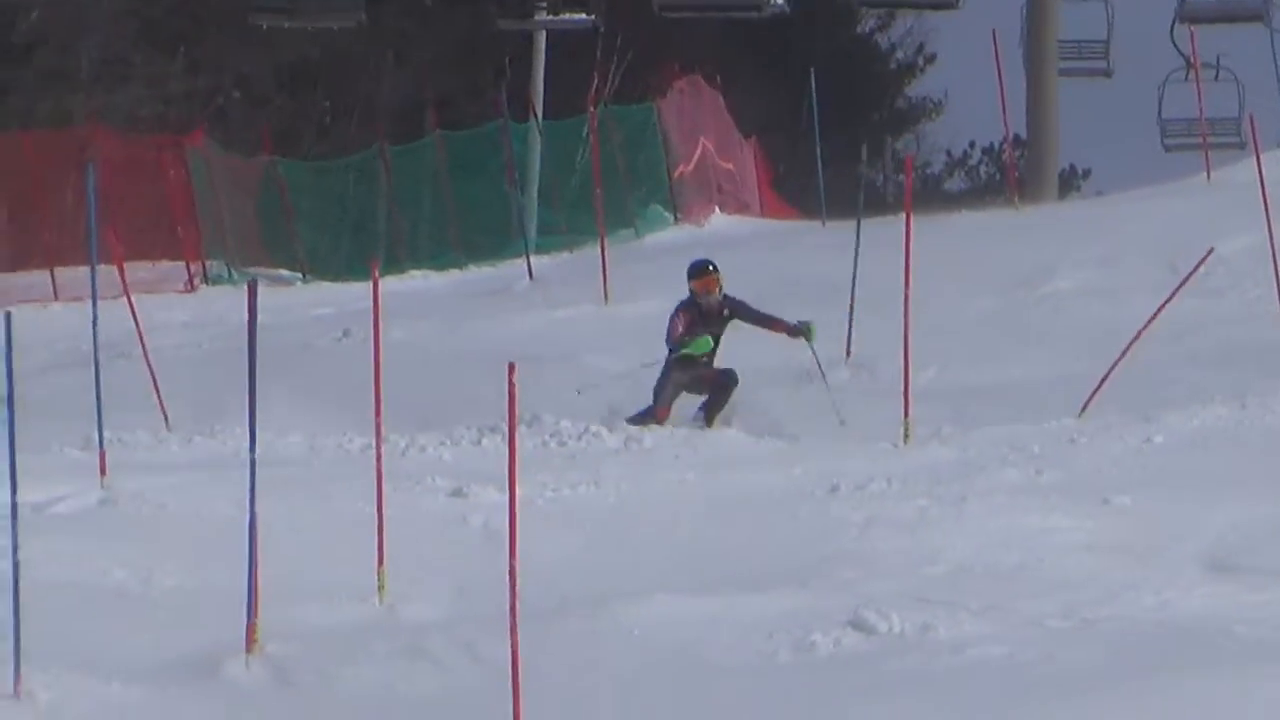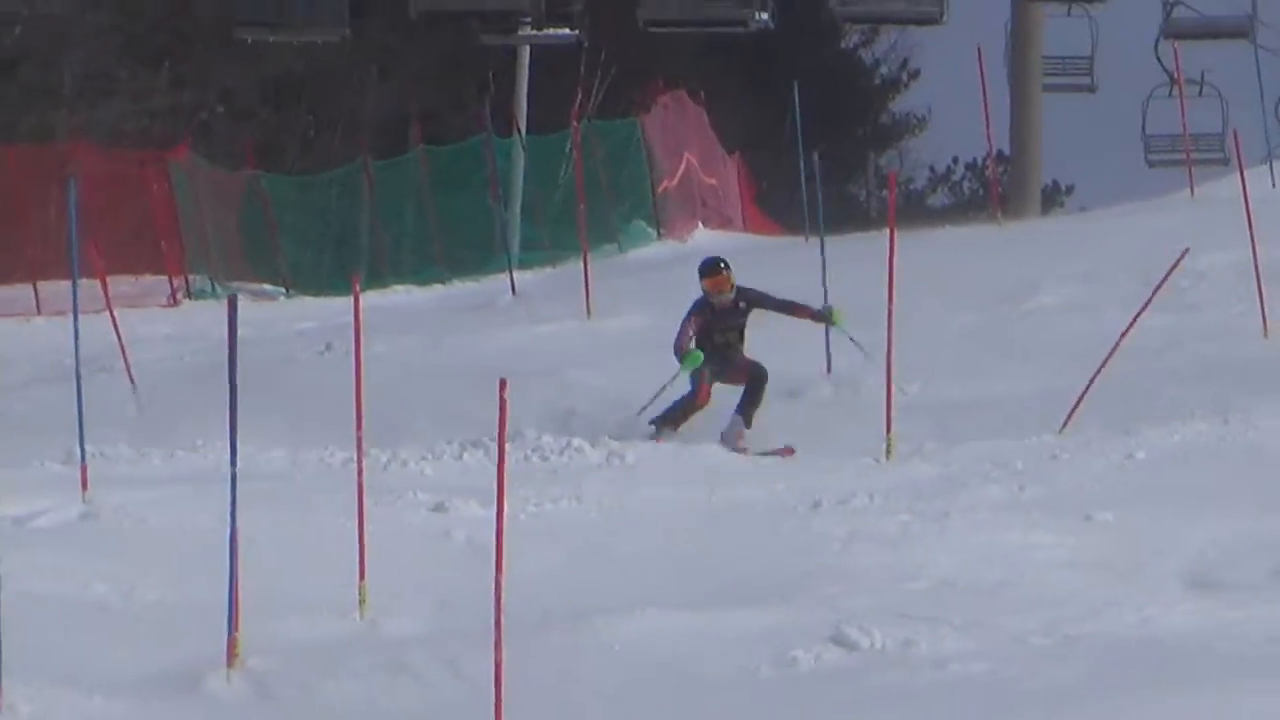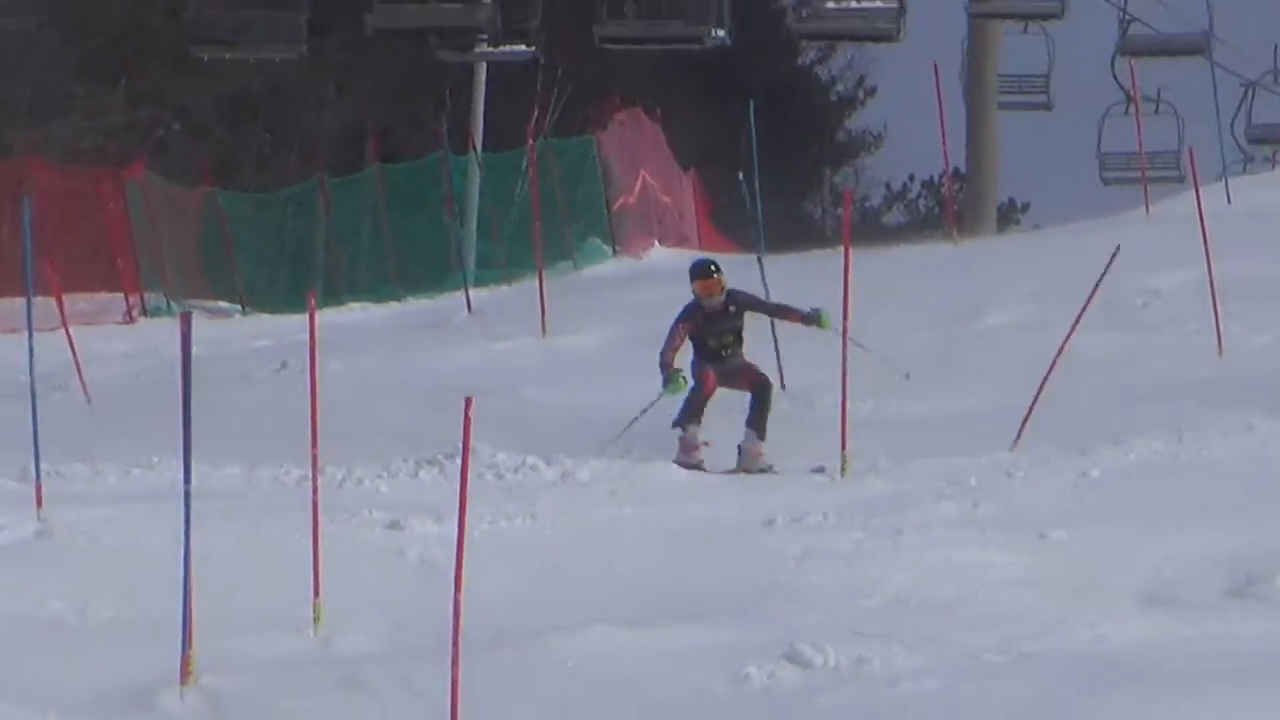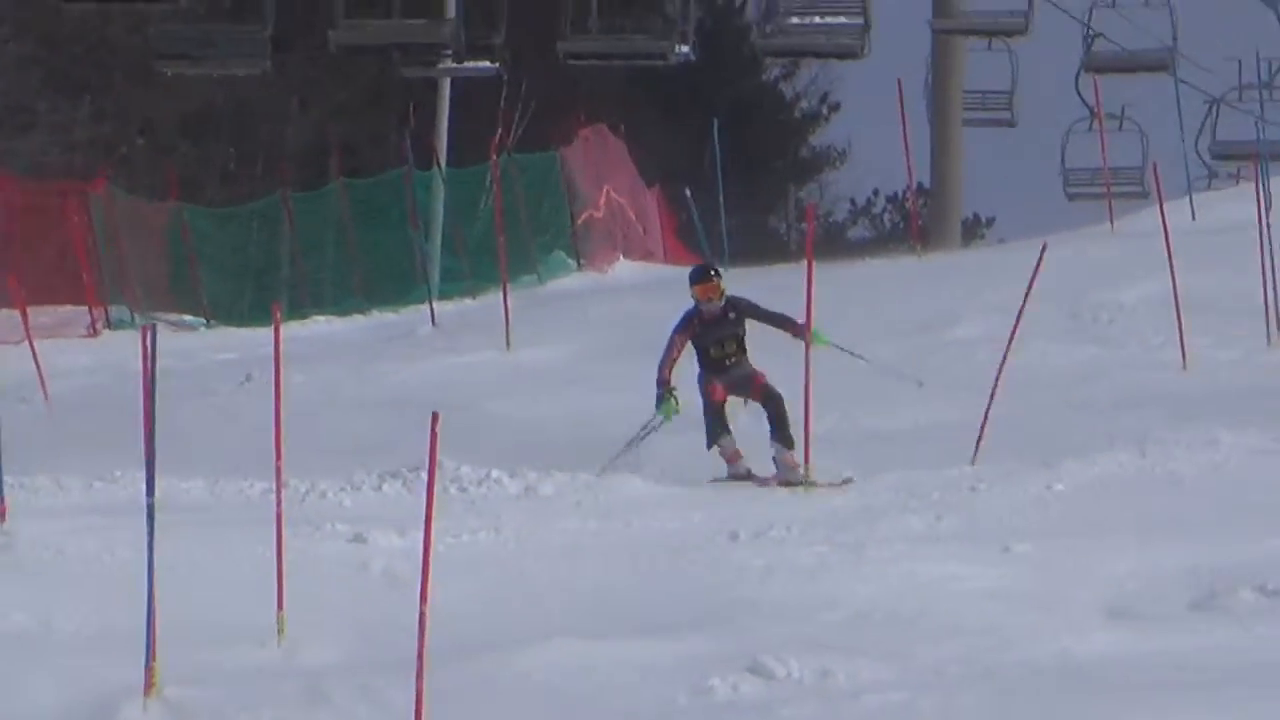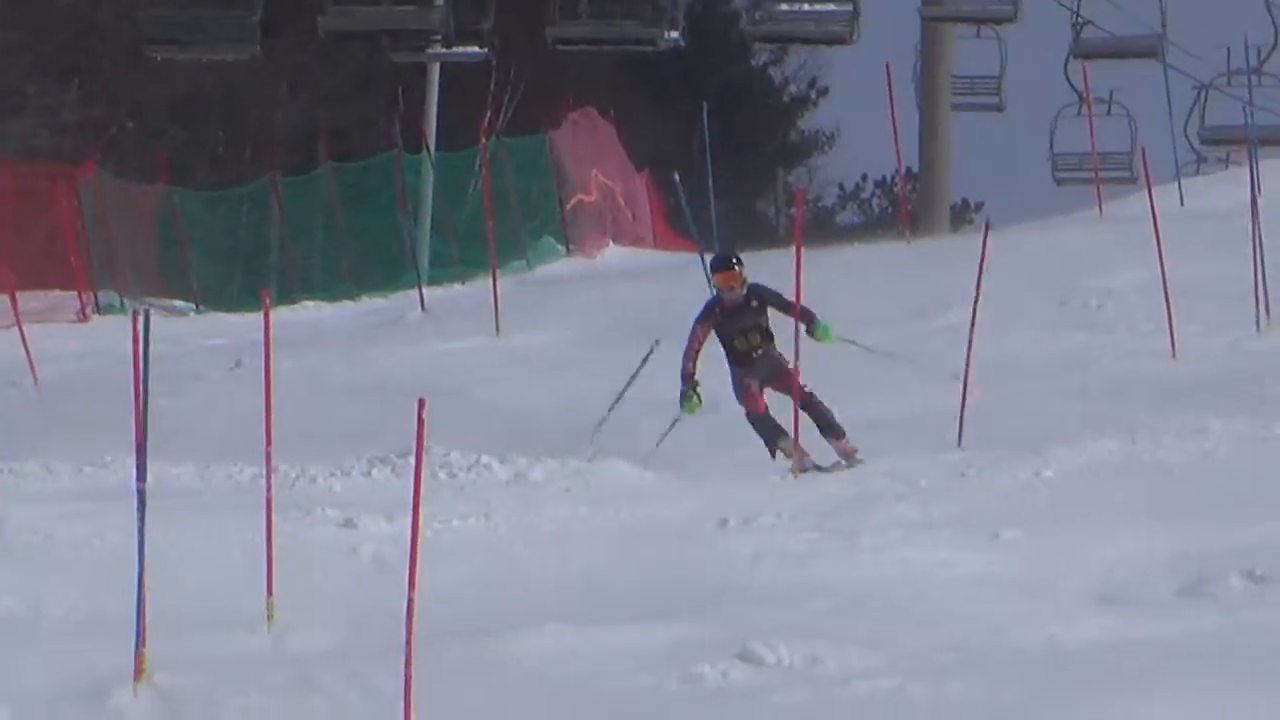
dt=0.1s
person 1, frame 1
left shoulder: (728, 305)
right shoulder: (685, 309)
left elbow: (761, 318)
right elbow: (672, 340)
left wrist: (793, 329)
right wrist: (690, 344)
left hip: (703, 375)
right hip: (678, 368)
left knee: (729, 378)
right knee: (658, 416)
person 1, frame 2
left shoulder: (744, 296)
right shoulder: (700, 308)
left elbow: (780, 305)
right elbow: (680, 344)
left wrist: (818, 314)
right wrist: (686, 358)
left hip: (733, 360)
right hip: (706, 361)
left knee: (759, 375)
right knee: (698, 398)
left ankle: (733, 439)
right ankle: (663, 429)
person 1, frame 3
left shoulder: (735, 299)
right shoulder: (690, 313)
left elbow: (774, 308)
right elbow: (668, 350)
left wrist: (807, 317)
right wrist: (670, 374)
left hip: (734, 363)
right hip: (706, 366)
left knee: (763, 385)
right knee: (706, 381)
left ankle: (751, 456)
right ankle: (689, 447)
person 1, frame 4
left shoulder: (734, 305)
right shoulder: (690, 321)
left elbow: (771, 317)
right elbow: (668, 358)
left wrist: (800, 329)
right wrist: (664, 392)
left hip: (740, 370)
right hip: (711, 376)
left knee: (773, 399)
right knee: (714, 396)
left ankle: (788, 468)
right ankle: (736, 464)
person 1, frame 5
left shoulder: (758, 294)
right shoulder: (712, 311)
left elbow: (791, 308)
right elbow: (692, 349)
left wrist: (814, 323)
right wrist: (688, 386)
left hip: (771, 359)
right hip: (743, 370)
left knee: (805, 399)
right knee: (755, 409)
left ankle: (845, 450)
right ankle: (800, 459)
